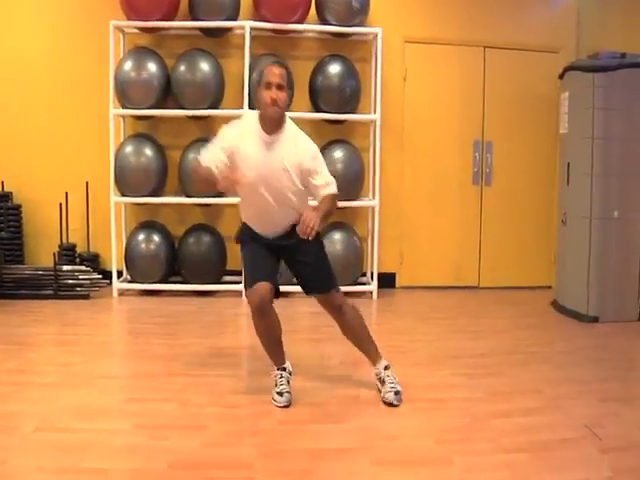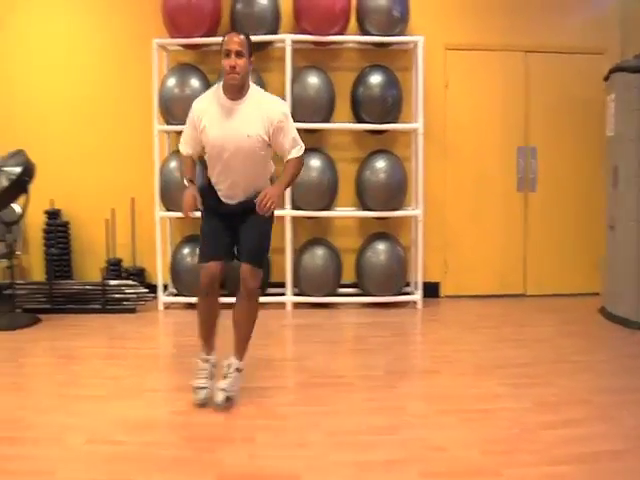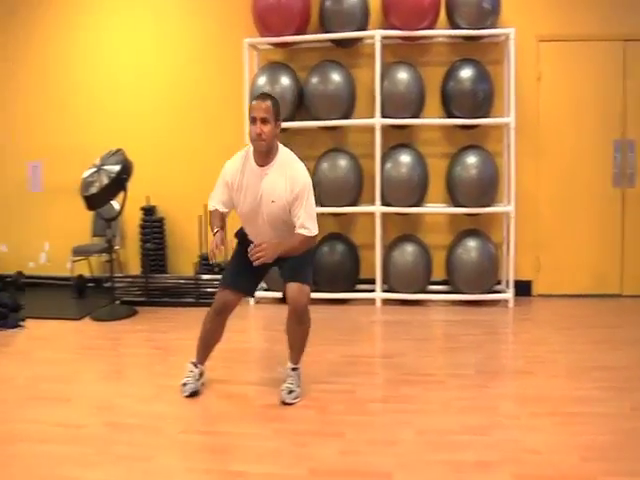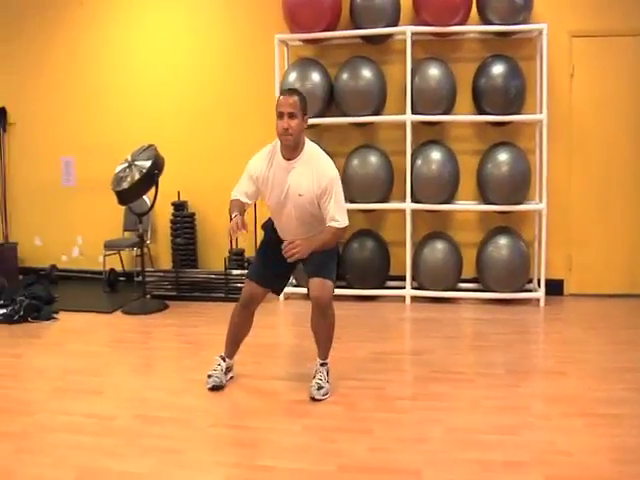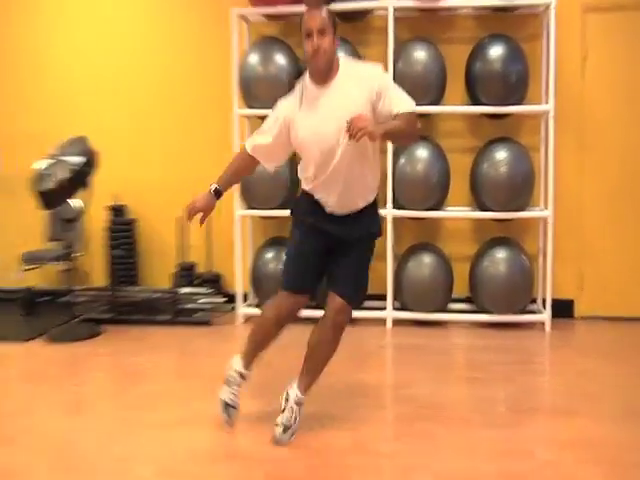
dt=0.3s
person 1, frame 1
left shoulder: (303, 146)
right shoulder: (235, 134)
left elbow: (329, 194)
right elbow: (203, 168)
left wrist: (317, 212)
right wrist: (217, 178)
left hip: (297, 230)
right hip: (256, 234)
left knee: (334, 301)
right knee: (259, 299)
left ankle: (380, 367)
right ankle: (280, 370)
person 1, frame 2
left shoulder: (273, 109)
right shoulder: (203, 107)
left elbow: (294, 156)
right elbow: (188, 152)
left wrist: (278, 187)
right wrist: (189, 185)
left hip: (259, 200)
right hip: (219, 199)
left knee: (249, 283)
right knee: (209, 277)
left ankle: (235, 365)
right ankle: (206, 360)
person 1, frame 3
left shoulder: (296, 173)
right shoulder: (234, 167)
left elbow: (308, 236)
right elbow: (216, 206)
left wrist: (276, 248)
right wrist: (217, 230)
left hip: (291, 246)
right hip: (252, 241)
left knee: (298, 302)
right knee: (221, 303)
left ankle: (293, 371)
right ankle: (197, 367)
person 1, frame 4
left shoulder: (323, 168)
right shoulder: (262, 161)
left elbow: (338, 228)
right elbow: (240, 197)
left wrist: (309, 246)
right wrist: (236, 217)
left hip: (319, 240)
right hip: (280, 234)
left knee: (321, 296)
right knee: (249, 296)
left ankle: (322, 367)
right ankle: (225, 362)
person 1, frame 5
left shoulder: (370, 79)
right shoulder: (291, 107)
left elbow: (412, 124)
right elbow: (253, 152)
left wrist: (380, 130)
right wrist: (214, 192)
left hip: (360, 216)
right hip: (314, 210)
left knee: (338, 311)
right knee: (289, 303)
left ankle: (298, 393)
right ankle: (240, 369)
